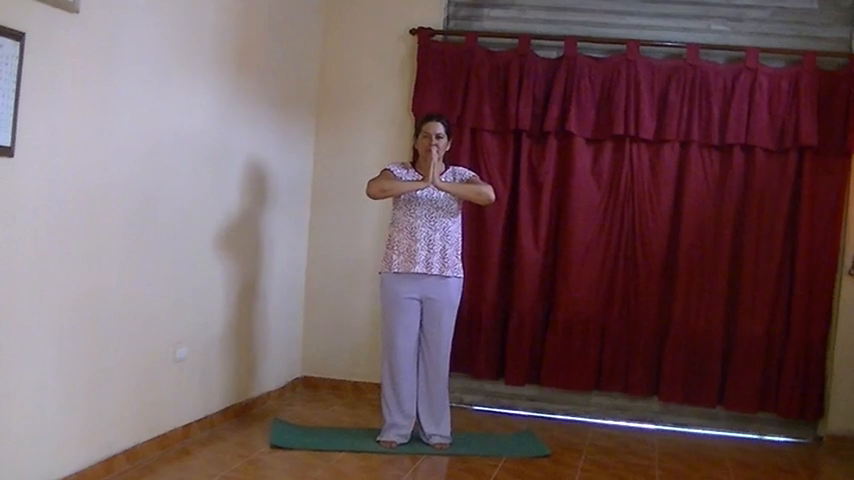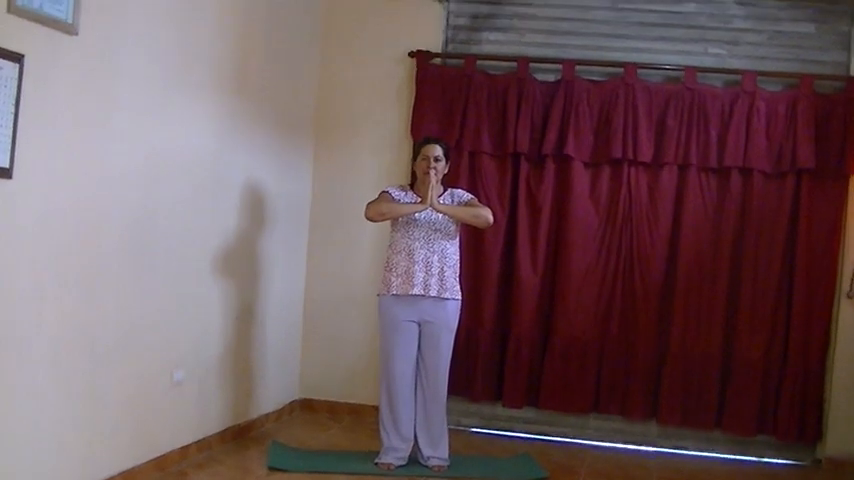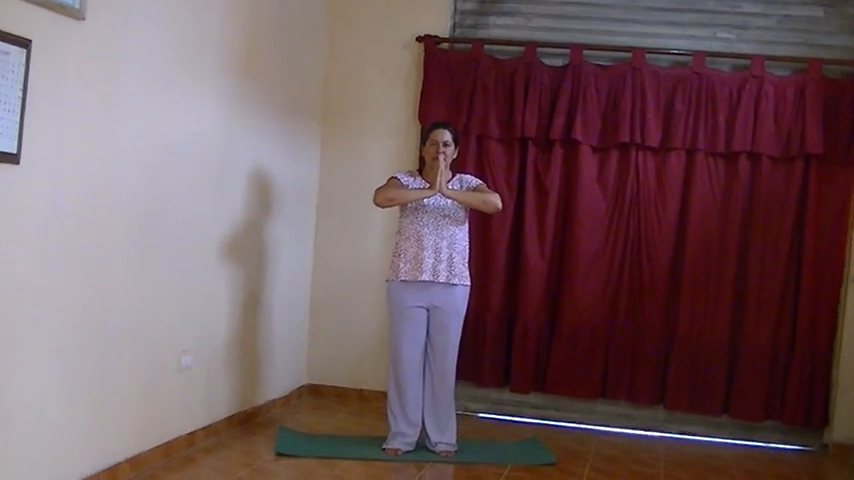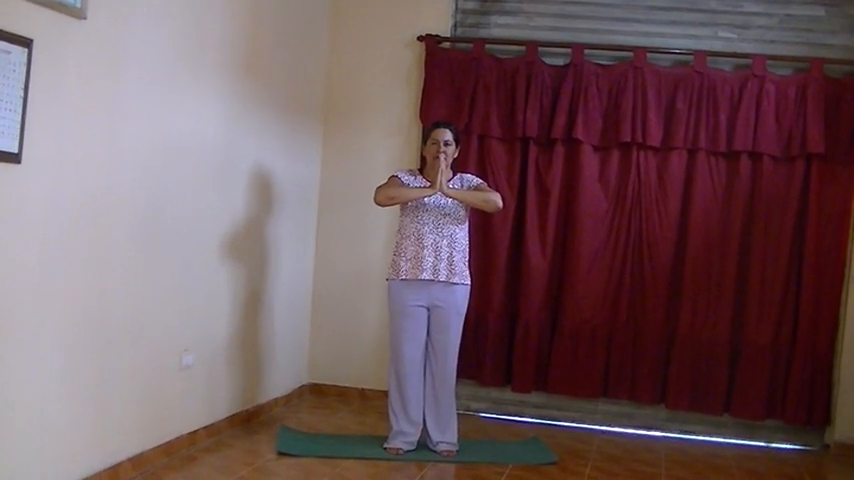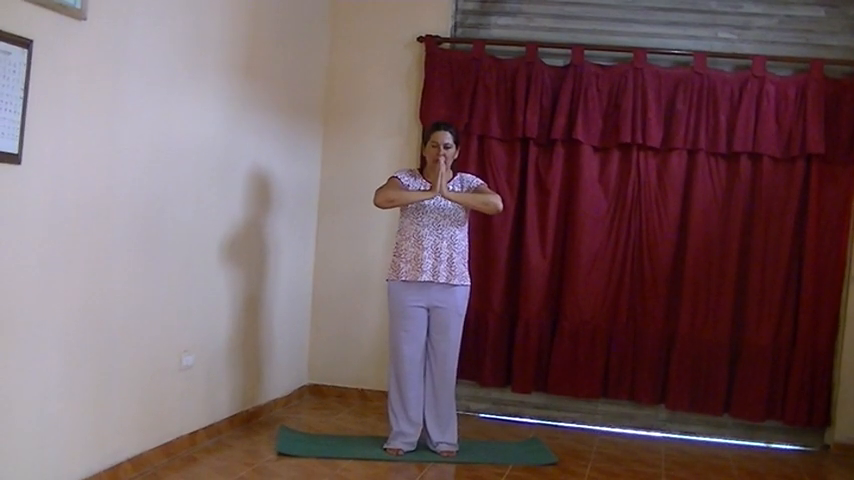
dt=1s
person 1, frame 1
left shoulder: (460, 176)
right shoulder: (398, 172)
left elbow: (488, 195)
right elbow: (373, 189)
left wrist: (440, 183)
right wrist: (422, 182)
left hip: (445, 278)
right hip: (400, 275)
left knee: (437, 353)
right knee: (398, 350)
left ankle: (435, 429)
right ankle: (396, 427)
person 1, frame 2
left shoulder: (458, 198)
right shoulder: (396, 194)
left elbow: (487, 218)
right elbow: (372, 212)
left wrist: (438, 205)
right wrist: (421, 204)
left hip: (443, 300)
right hip: (398, 297)
left knee: (435, 376)
right knee: (397, 373)
left ankle: (433, 451)
right ankle: (394, 449)
person 1, frame 3
left shoulder: (467, 184)
right shoulder: (405, 180)
left elbow: (495, 204)
right elbow: (380, 198)
left wrist: (447, 191)
right wrist: (430, 190)
left hip: (451, 286)
right hip: (406, 283)
left knee: (443, 361)
right knee: (405, 359)
left ankle: (442, 436)
right ankle: (401, 435)
person 1, frame 4
left shoulder: (467, 183)
right shoulder: (405, 178)
left elbow: (496, 202)
right elbow: (381, 196)
left wrist: (448, 190)
right wrist: (429, 188)
left hip: (452, 285)
right hip: (407, 283)
left knee: (444, 360)
right knee: (405, 358)
left ankle: (443, 436)
right ankle: (403, 434)
person 1, frame 5
left shoulder: (467, 183)
right shoulder: (405, 178)
left elbow: (496, 205)
right elbow: (381, 199)
left wrist: (448, 193)
right wrist: (429, 192)
left hip: (452, 286)
right hip: (407, 283)
left knee: (444, 362)
right knee: (406, 359)
left ankle: (443, 437)
right ankle: (402, 435)
